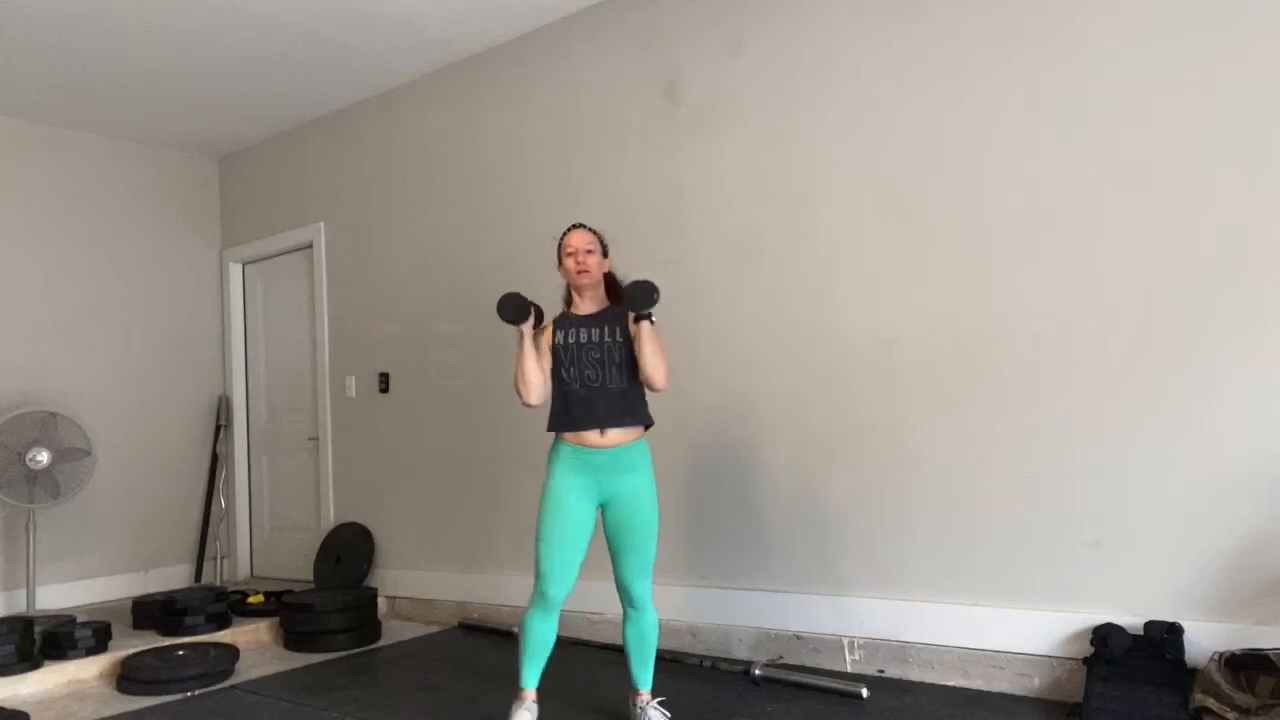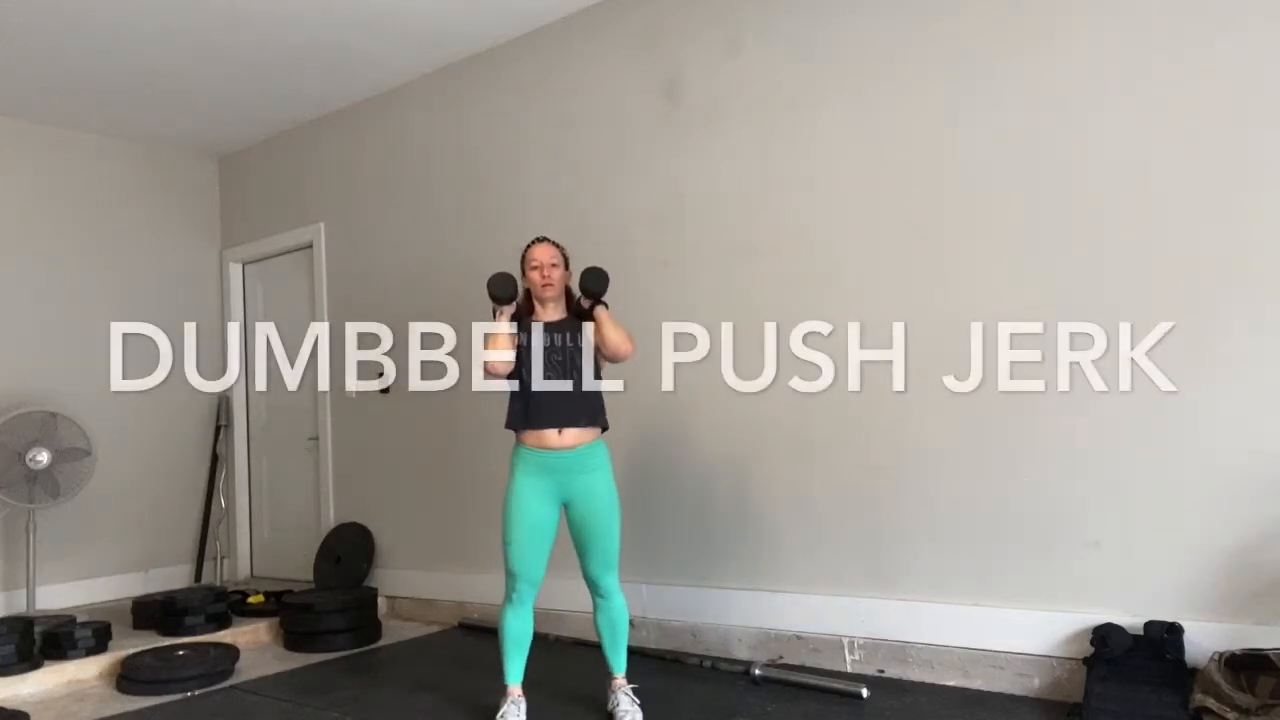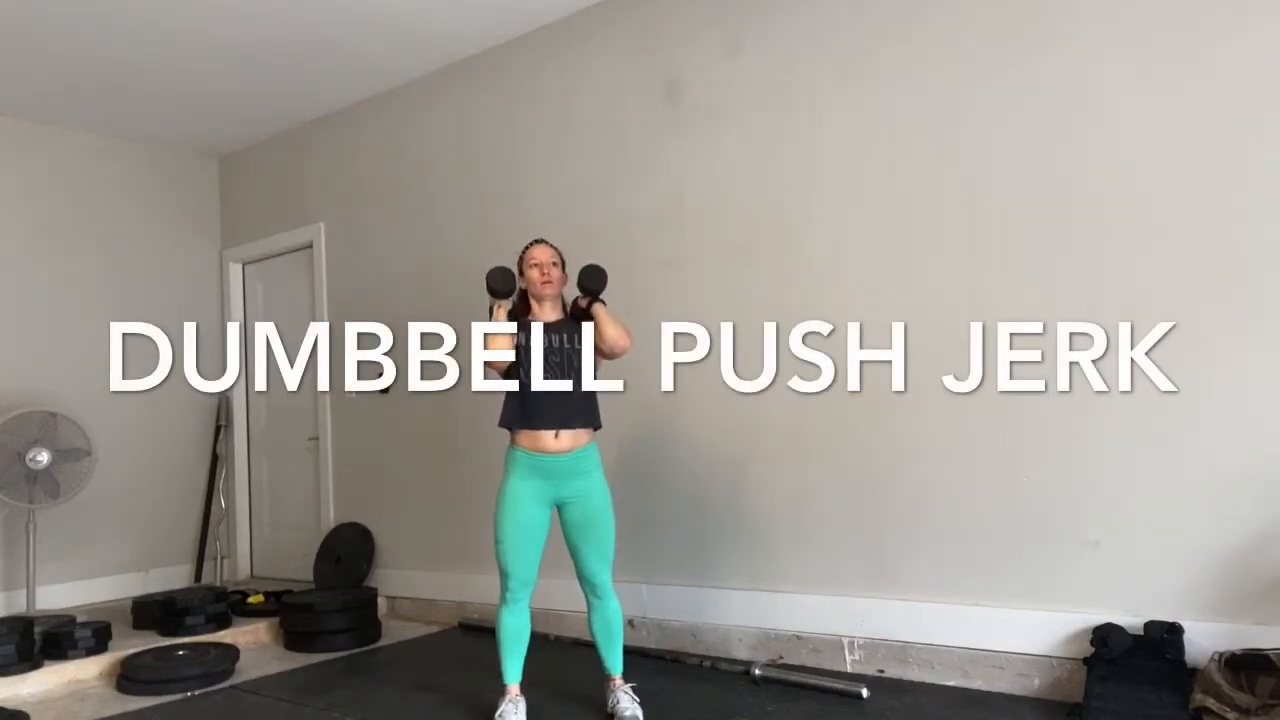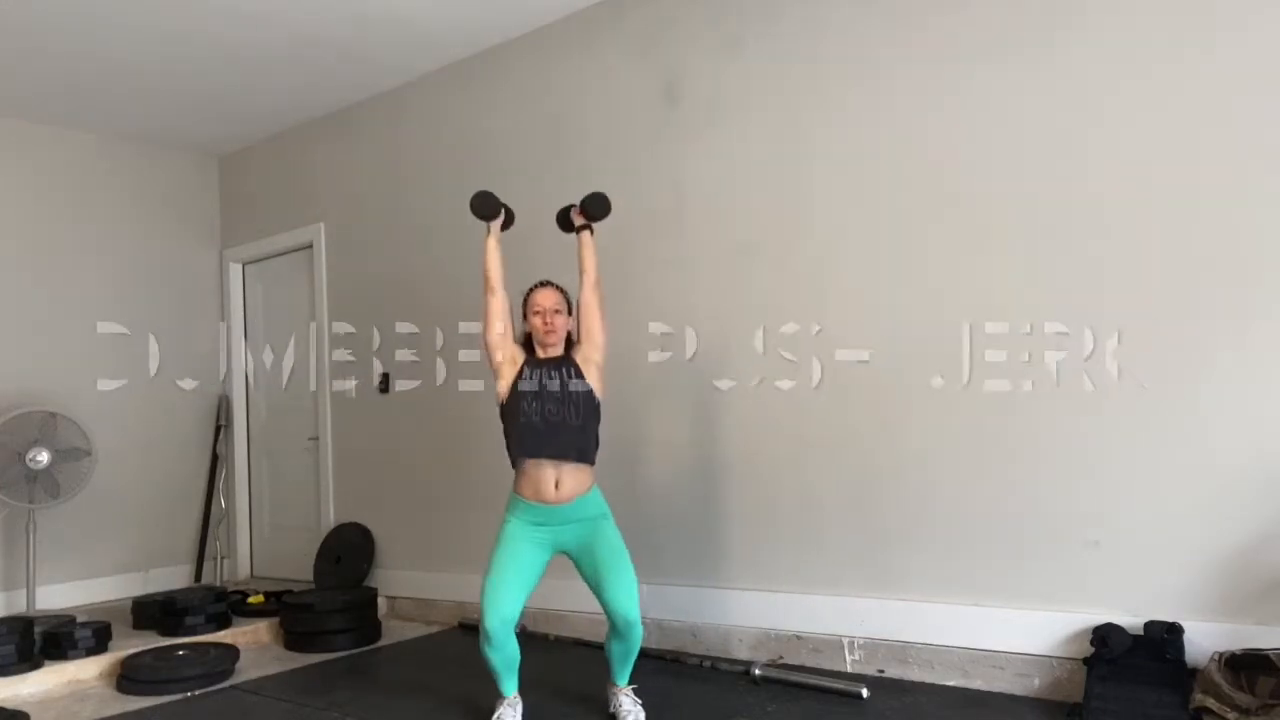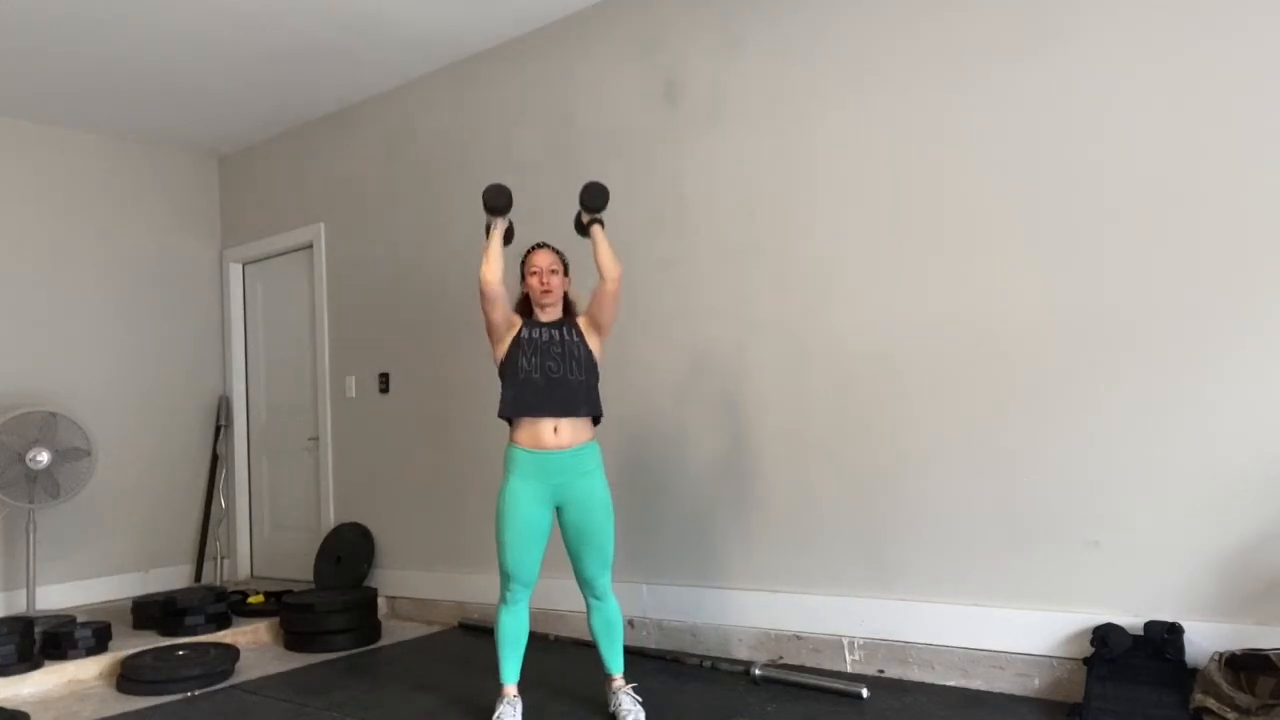
dt=1s
person 1, frame 1
left shoulder: (630, 320)
right shoulder: (553, 331)
left elbow: (658, 380)
right elbow: (532, 394)
left wrist: (642, 318)
right wrist: (524, 333)
left hip: (629, 465)
right hip: (571, 465)
left knee: (637, 592)
right knee: (550, 591)
person 1, frame 2
left shoulder: (587, 328)
right shoulder: (516, 330)
left elbow: (622, 350)
right elbow: (496, 366)
left wrist: (596, 307)
right wrist: (503, 314)
left hip: (590, 466)
right hip: (532, 469)
left knee: (604, 582)
right knee: (521, 587)
person 1, frame 3
left shoulder: (583, 328)
right shoulder: (512, 328)
left elbow: (620, 344)
right elbow: (496, 361)
left wrist: (595, 303)
right wrist: (500, 309)
left hip: (582, 470)
right hip: (526, 472)
left knee: (599, 583)
right knee: (515, 587)
person 1, frame 4
left shoulder: (585, 363)
right shoulder: (512, 366)
left elbow: (591, 286)
right elbow: (494, 292)
left wrist: (584, 229)
right wrist: (494, 230)
left hip: (587, 515)
right hip: (526, 520)
left knee: (627, 615)
right knee: (495, 622)
person 1, frame 5
left shoulder: (587, 328)
right shoulder: (510, 331)
left elbow: (613, 281)
right elbow: (489, 285)
left wrist: (595, 227)
right wrist: (497, 229)
left hip: (582, 468)
right hip: (525, 470)
left knee: (598, 585)
right knee: (516, 588)
